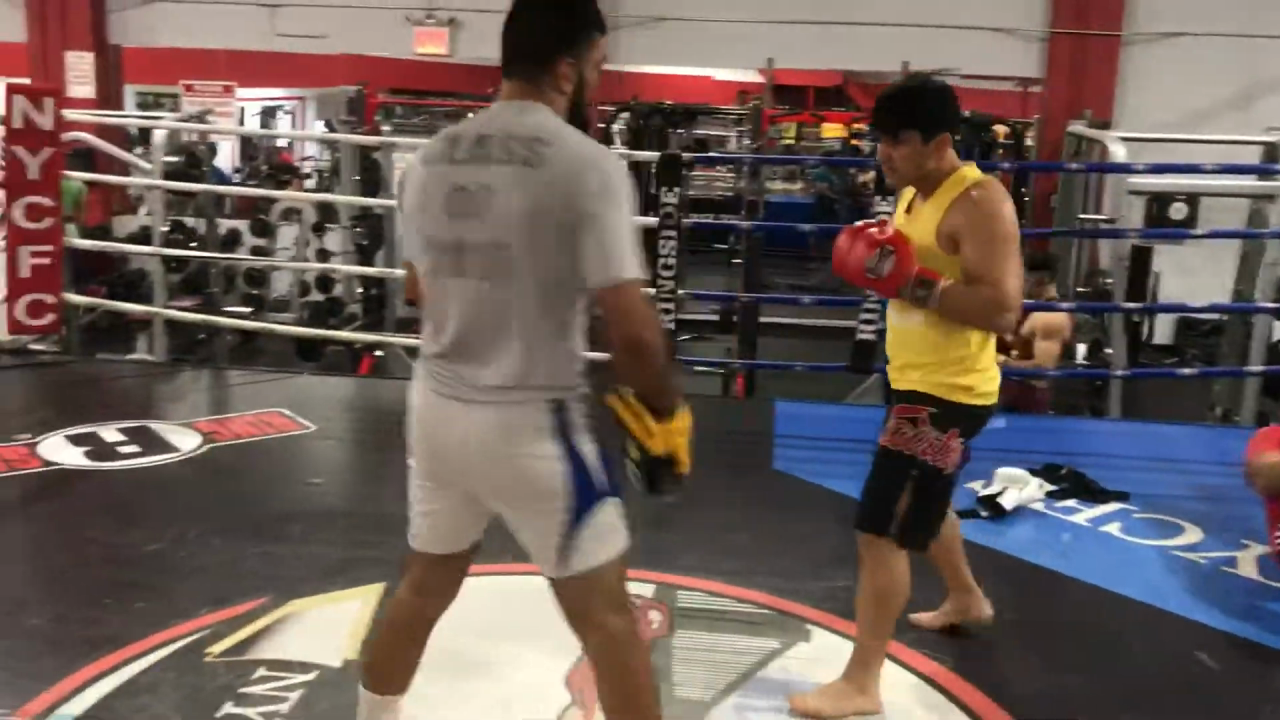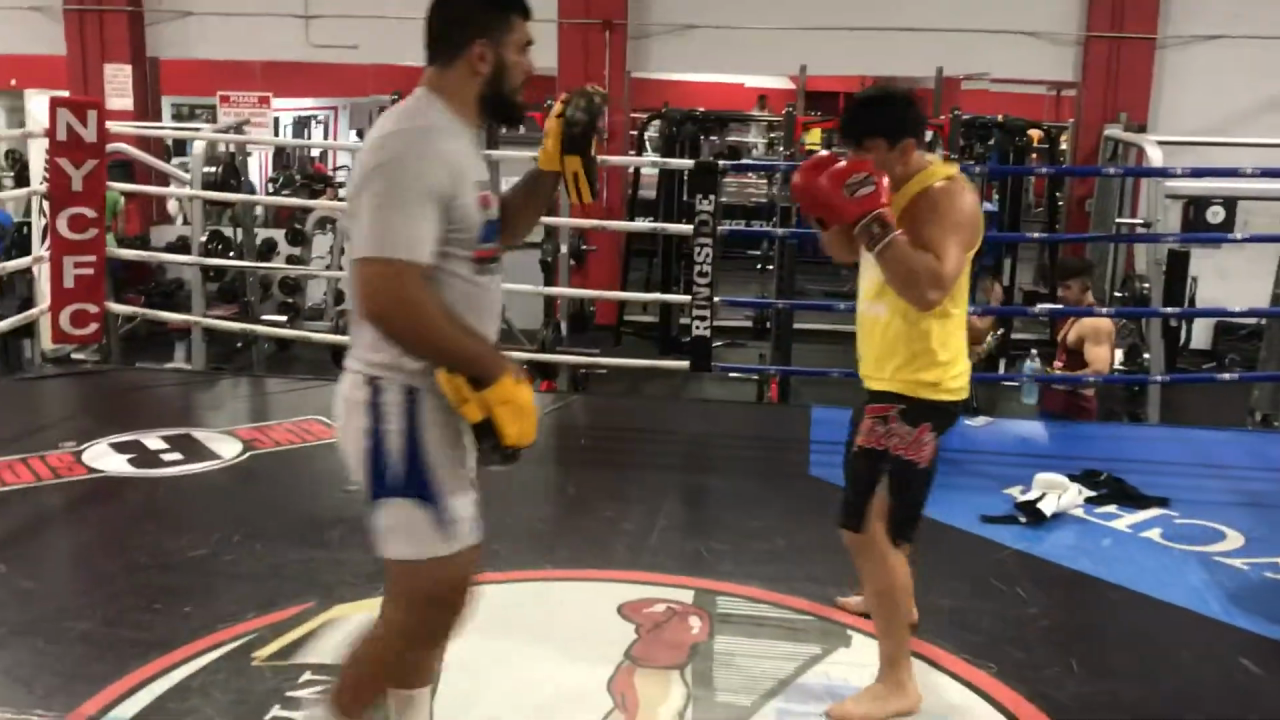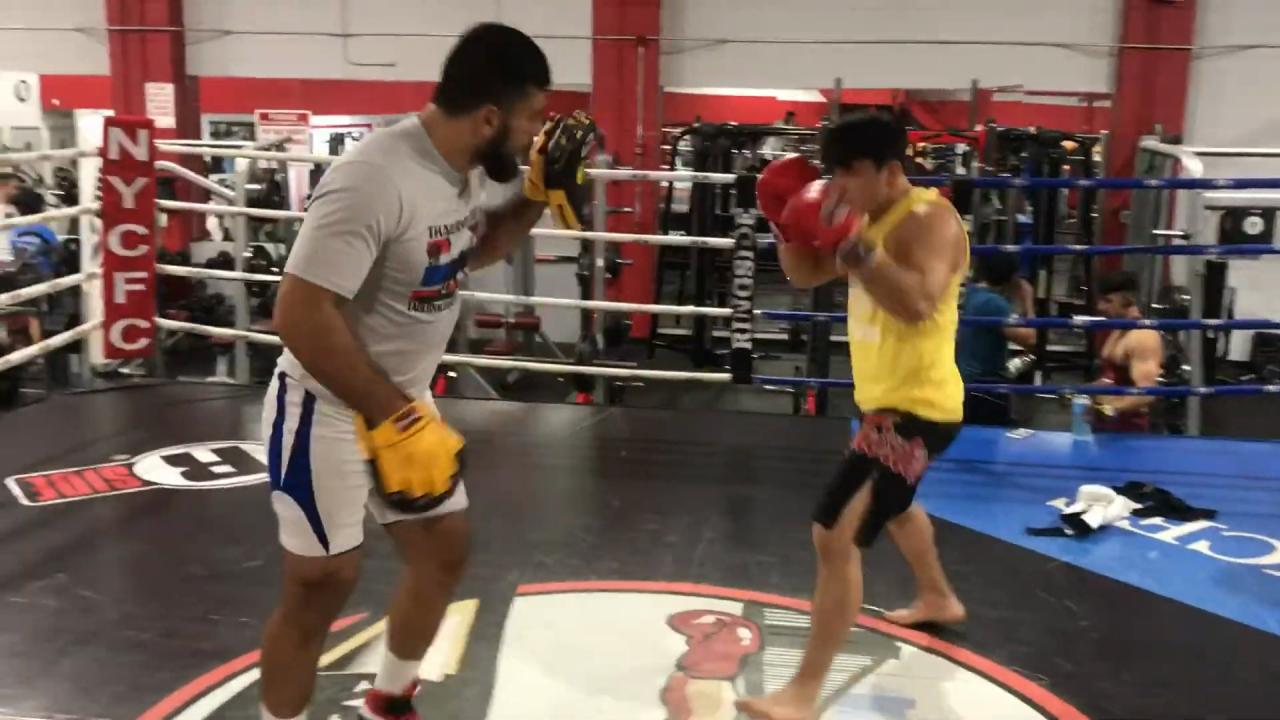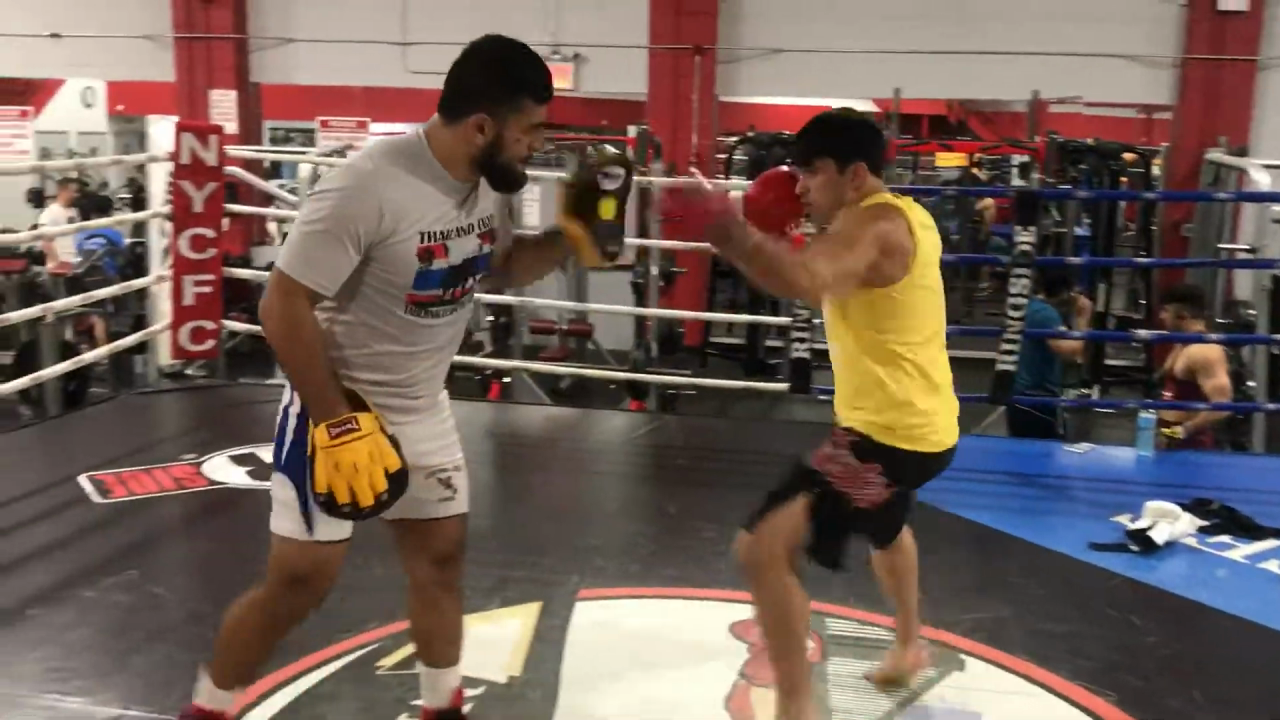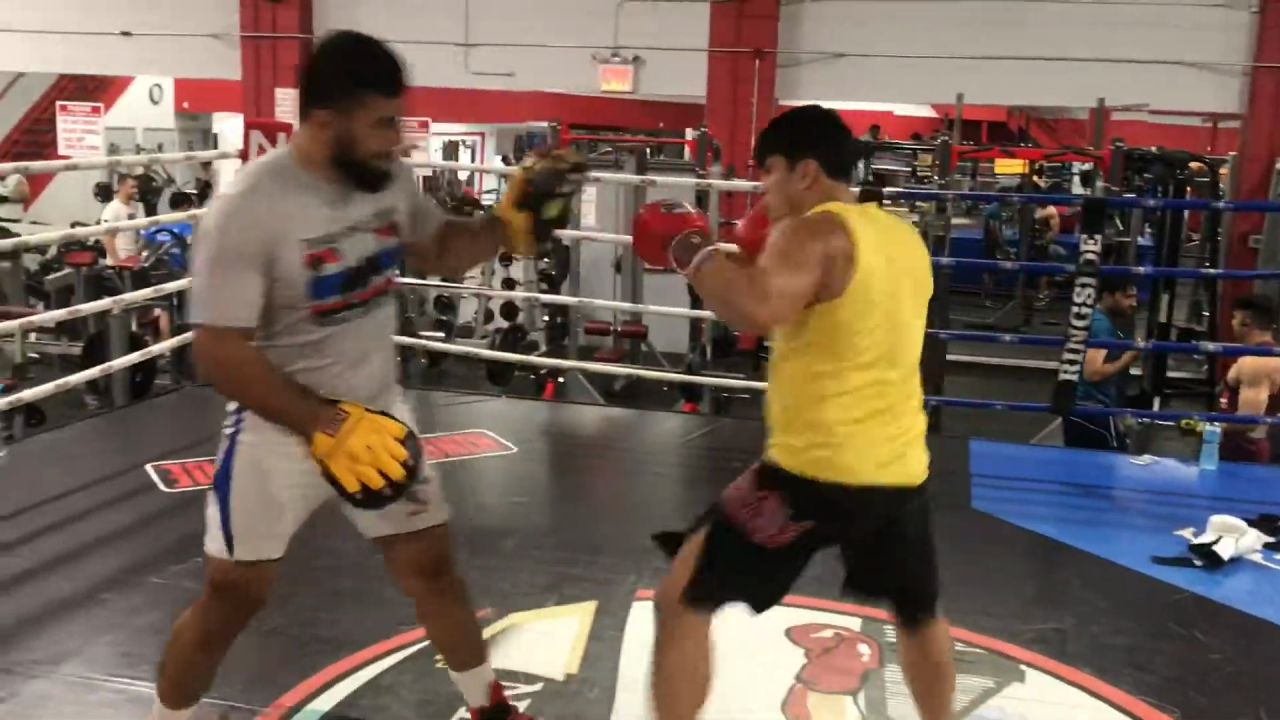
dt=0.3s
person 1, frame 1
left shoulder: (431, 160)
right shoulder: (590, 167)
right elbow: (629, 324)
right wrist: (665, 412)
left hip: (439, 414)
right hip: (535, 427)
left knee: (423, 587)
right knee: (607, 620)
person 1, frame 2
left shoulder: (452, 137)
right shoulder: (412, 147)
left elbow: (493, 232)
right elbow: (385, 295)
left wrist: (555, 167)
right wrist: (492, 375)
left hip: (441, 397)
right hip: (405, 403)
left knee: (426, 585)
right knee: (435, 600)
person 1, frame 3
left shoulder: (458, 170)
right shoulder: (373, 182)
left elbow: (481, 246)
right elbow: (301, 314)
left wrist: (541, 191)
right wrist: (394, 419)
left hip: (397, 405)
right hip: (324, 412)
left knee: (442, 553)
right knee: (318, 592)
person 1, frame 4
left shoulder: (485, 184)
right shoulder: (364, 189)
left elbow: (504, 269)
right elbow: (283, 309)
left wrist: (571, 234)
right wrist: (339, 425)
left hip: (421, 406)
right hip: (332, 407)
left knee: (440, 558)
right knee: (299, 581)
person 1, frame 5
left shoulder: (386, 182)
right shoulder: (244, 213)
left elbow: (439, 252)
right elbow: (220, 355)
left wrist: (512, 215)
right wrist: (326, 429)
left hip: (377, 411)
right hip: (277, 431)
left knee: (430, 569)
right knee: (230, 596)
person 2, frame 1
left shoulder: (980, 203)
right shoulder: (913, 193)
left elbow: (1002, 308)
left wrist: (914, 282)
right wrist: (867, 261)
left hip: (949, 395)
right hip: (916, 384)
left knee: (881, 533)
right knee: (917, 505)
right ankle: (966, 600)
person 2, frame 2
left shoulder: (946, 195)
right shoulder: (890, 186)
left elbow: (930, 288)
right elbow: (844, 249)
left wrist: (871, 217)
right wrist: (825, 208)
left hip: (917, 389)
right hip: (889, 380)
left knee: (870, 528)
right knee: (887, 496)
right ankle: (895, 599)
person 2, frame 3
left shoulder: (930, 219)
right shoulder: (869, 216)
left elbow: (917, 304)
right elbow: (805, 274)
left wrist: (851, 245)
right wrist: (788, 224)
left hip: (915, 408)
right hip: (892, 400)
left knee: (835, 534)
right knee: (893, 504)
right ankle: (939, 599)
person 2, frame 4
left shoulder: (874, 225)
right shoulder: (904, 217)
left elbow: (801, 280)
right elbow: (835, 282)
left wrist: (724, 223)
right wrist: (777, 234)
left hip: (887, 437)
right hip: (926, 429)
left knee: (764, 551)
right knee: (886, 530)
right ankle: (909, 648)
person 2, frame 5
left shoulder: (812, 232)
right shoulder: (900, 238)
left elbow: (757, 312)
left wrist: (694, 253)
left hip: (811, 473)
right hip: (895, 472)
left knee: (678, 600)
right knee: (917, 613)
